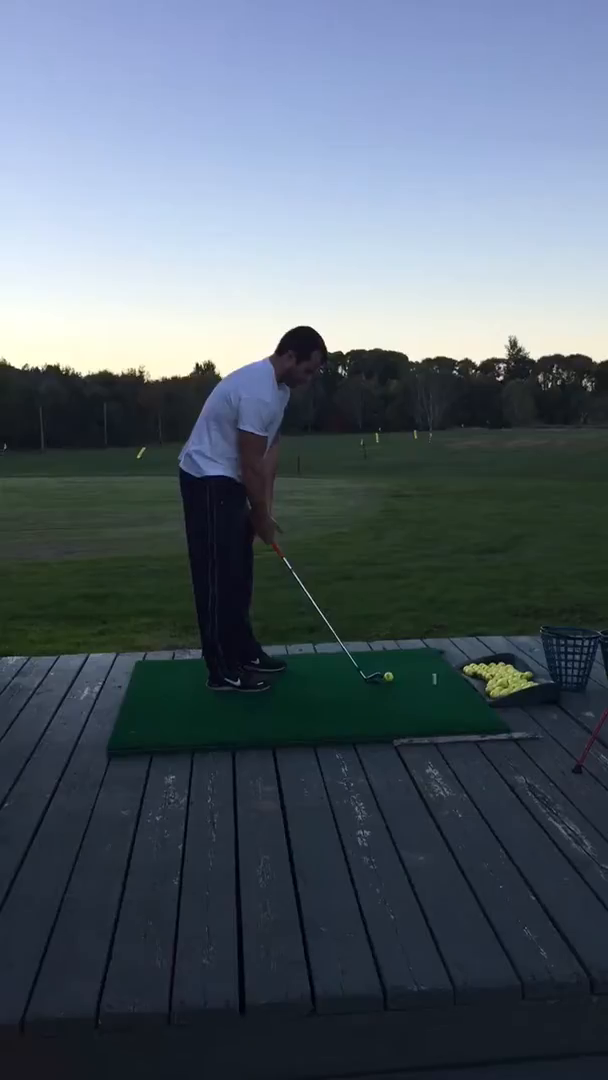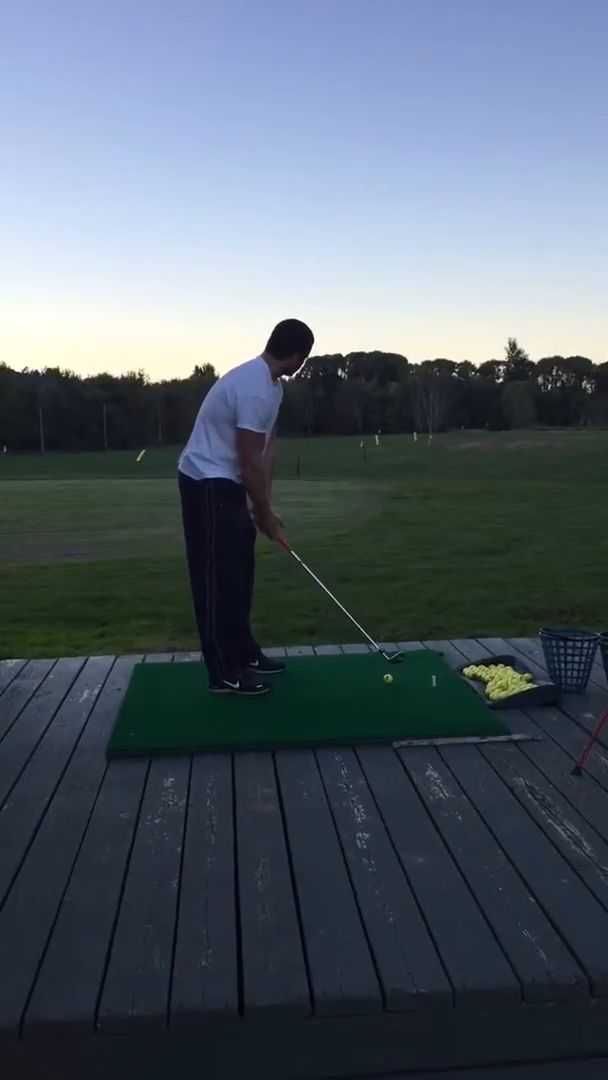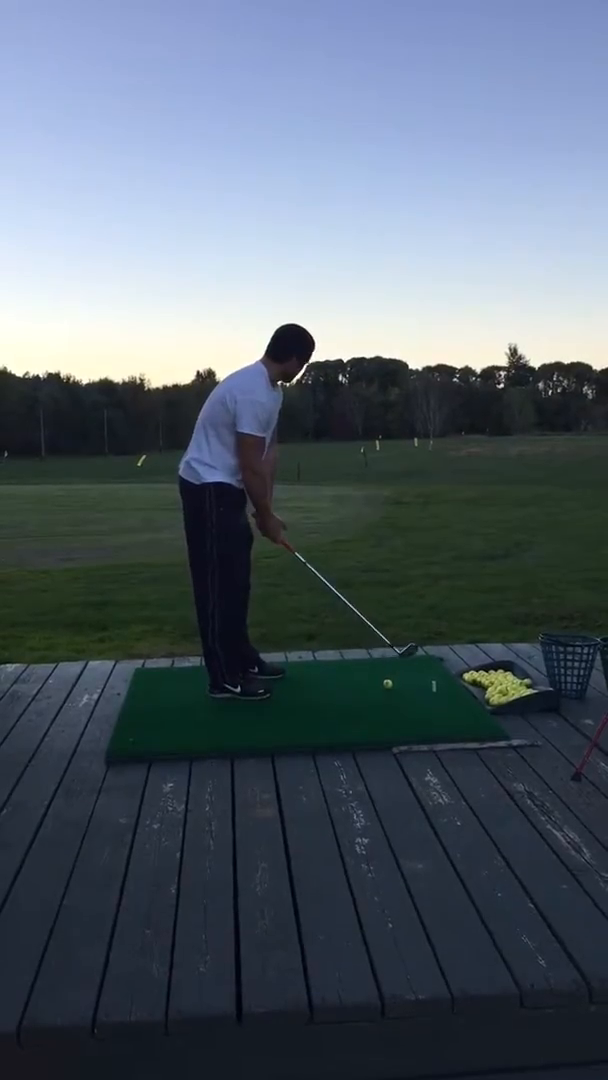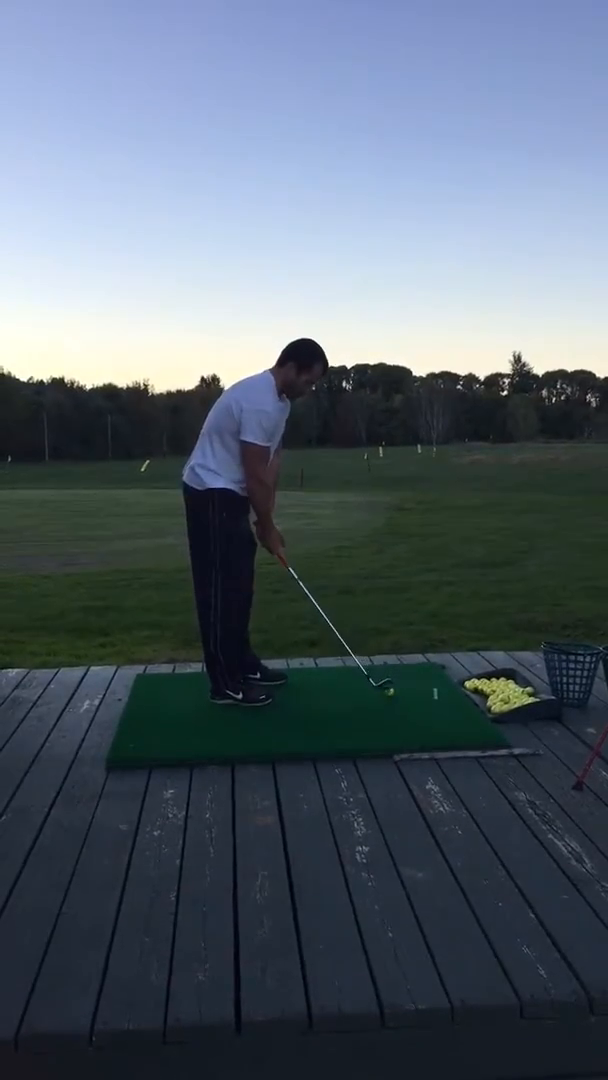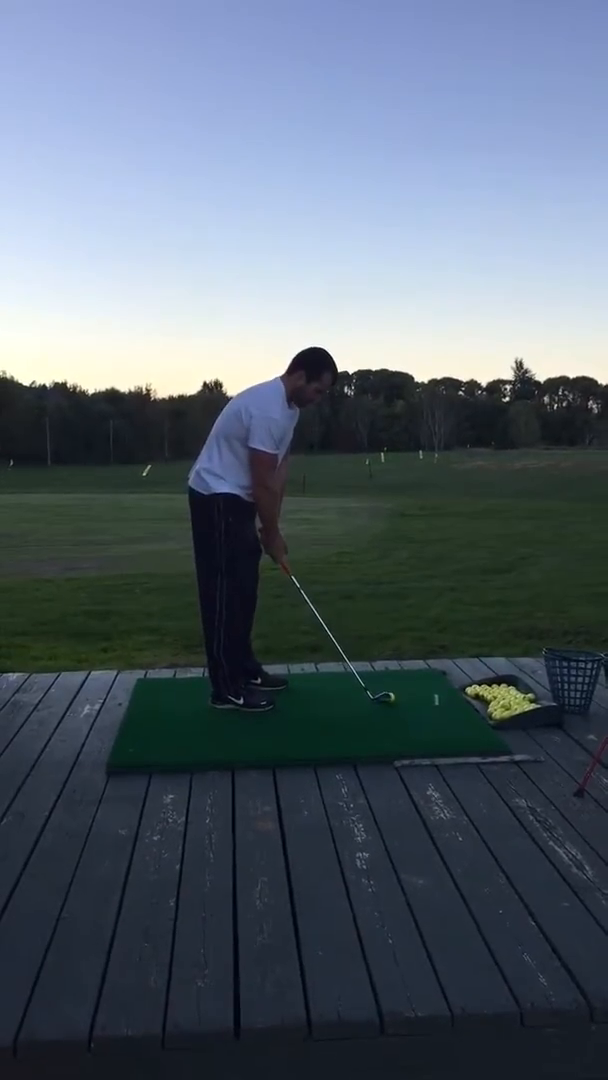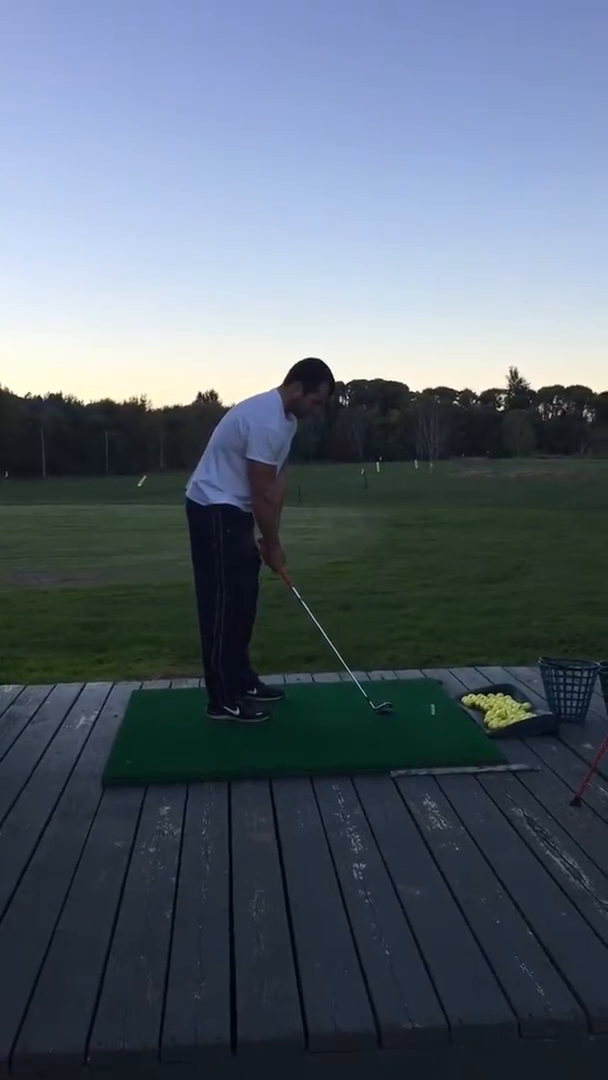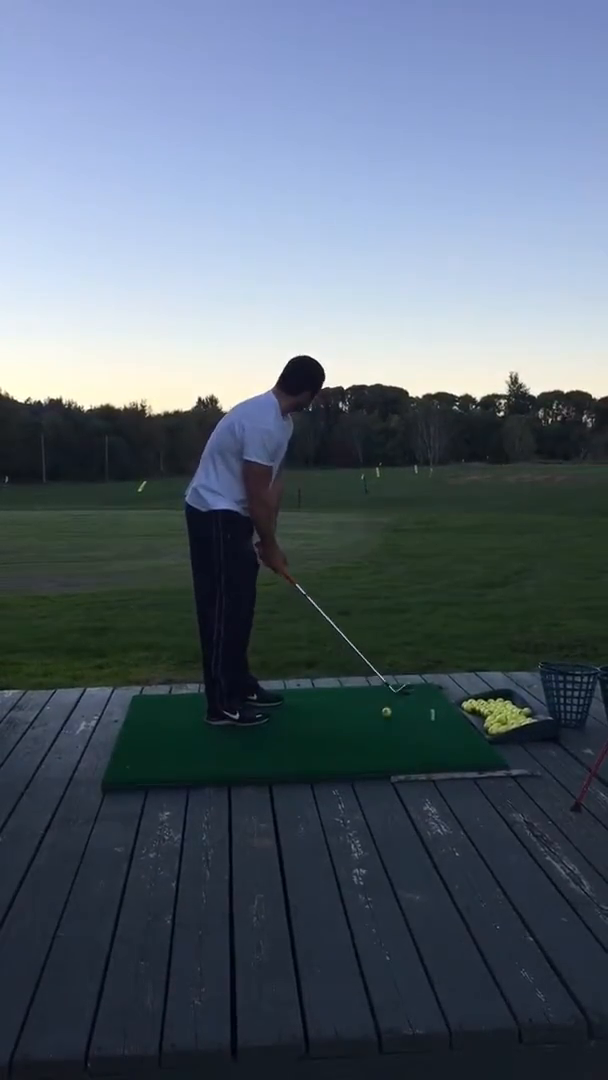
dt=0.7s
person 1, frame 1
left shoulder: (277, 387)
right shoulder: (258, 392)
left elbow: (270, 451)
right elbow: (251, 465)
left wrist: (266, 509)
right wrist: (262, 518)
left hip: (226, 481)
right hip: (207, 480)
left knee: (238, 571)
right knee: (220, 575)
left ankle: (244, 652)
right ankle: (224, 671)
person 1, frame 2
left shoulder: (269, 384)
right shoulder: (255, 389)
left elbow: (267, 449)
right elbow: (251, 462)
left wrist: (265, 505)
right wrist: (264, 513)
left hip: (225, 484)
right hip: (208, 484)
left knee: (239, 572)
right knee: (218, 578)
left ankle: (244, 653)
right ankle: (223, 673)
person 1, frame 3
left shoulder: (269, 390)
right shoulder: (253, 393)
left elbow: (268, 453)
right elbow: (252, 467)
left wrist: (267, 508)
right wrist: (266, 516)
left hip: (225, 488)
right hip: (208, 488)
left knee: (236, 579)
right knee: (219, 582)
left ankle: (242, 659)
right ankle: (224, 678)
person 1, frame 4
left shoulder: (277, 400)
right shoulder: (259, 402)
left elbow: (271, 464)
right elbow: (256, 476)
left wrist: (267, 520)
right wrist: (268, 528)
left hip: (229, 494)
right hip: (212, 494)
left knee: (239, 584)
right knee: (221, 588)
left ankle: (243, 664)
right ankle: (225, 684)
person 1, frame 5
left shoulder: (286, 407)
right shoulder: (268, 410)
left elbow: (277, 473)
right elbow: (263, 483)
left wrist: (272, 527)
right wrist: (272, 535)
left hip: (235, 499)
right hip: (217, 499)
left knee: (243, 588)
right knee: (225, 592)
left ankle: (244, 670)
right ankle: (227, 689)
person 1, frame 6
left shoulder: (285, 418)
right shoulder: (266, 421)
left elbow: (276, 483)
right elbow: (263, 493)
left wrist: (270, 538)
right wrist: (273, 545)
left hip: (233, 510)
right hip: (214, 509)
left knee: (242, 598)
right knee: (224, 603)
left ankle: (241, 680)
right ankle: (222, 699)
person 1, frame 7
left shoulder: (279, 420)
right shoulder: (263, 423)
left elbow: (272, 485)
right elbow: (257, 495)
left wrist: (269, 538)
right wrist: (271, 546)
left hip: (230, 515)
right hip: (215, 515)
left knee: (240, 603)
right knee: (223, 607)
left ankle: (240, 686)
right ankle: (222, 704)
